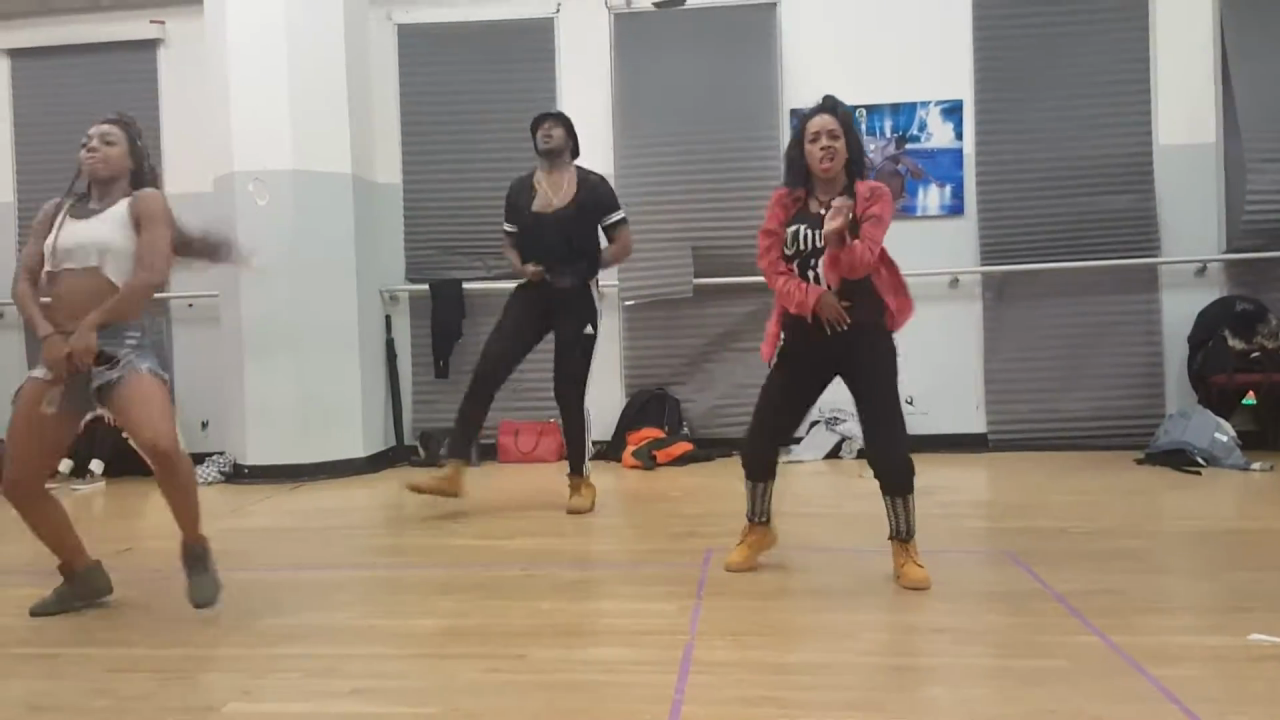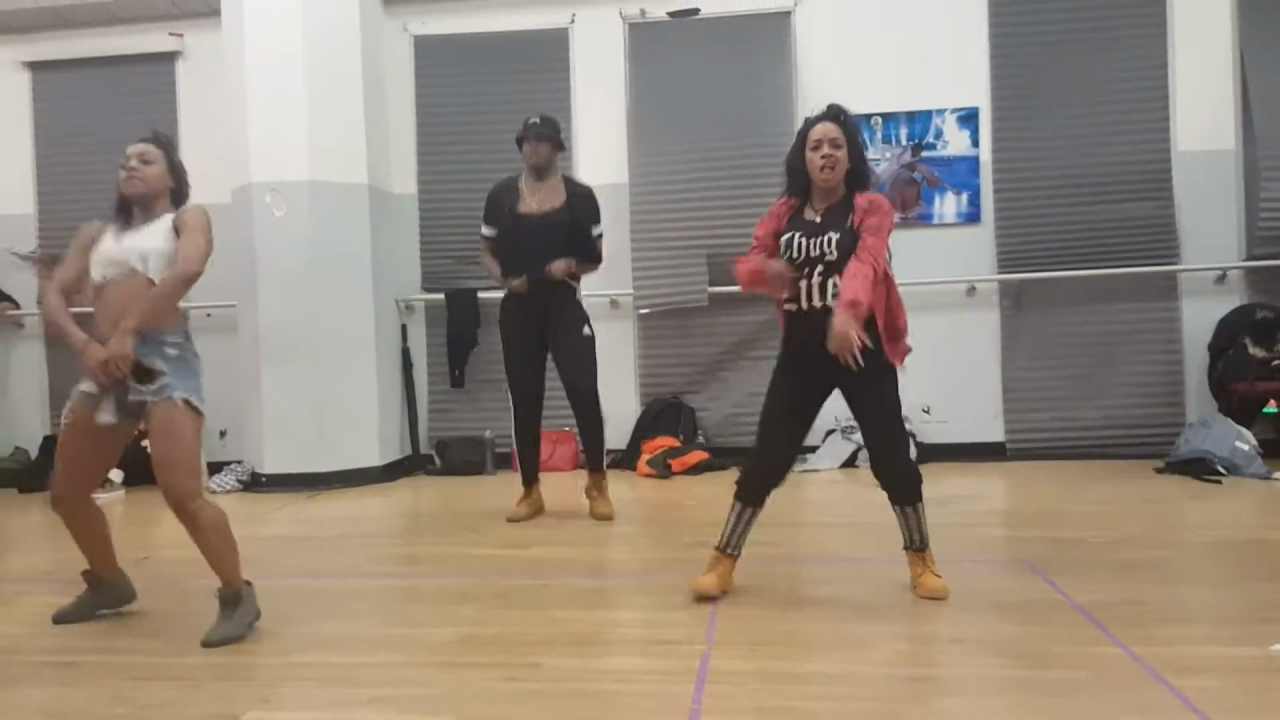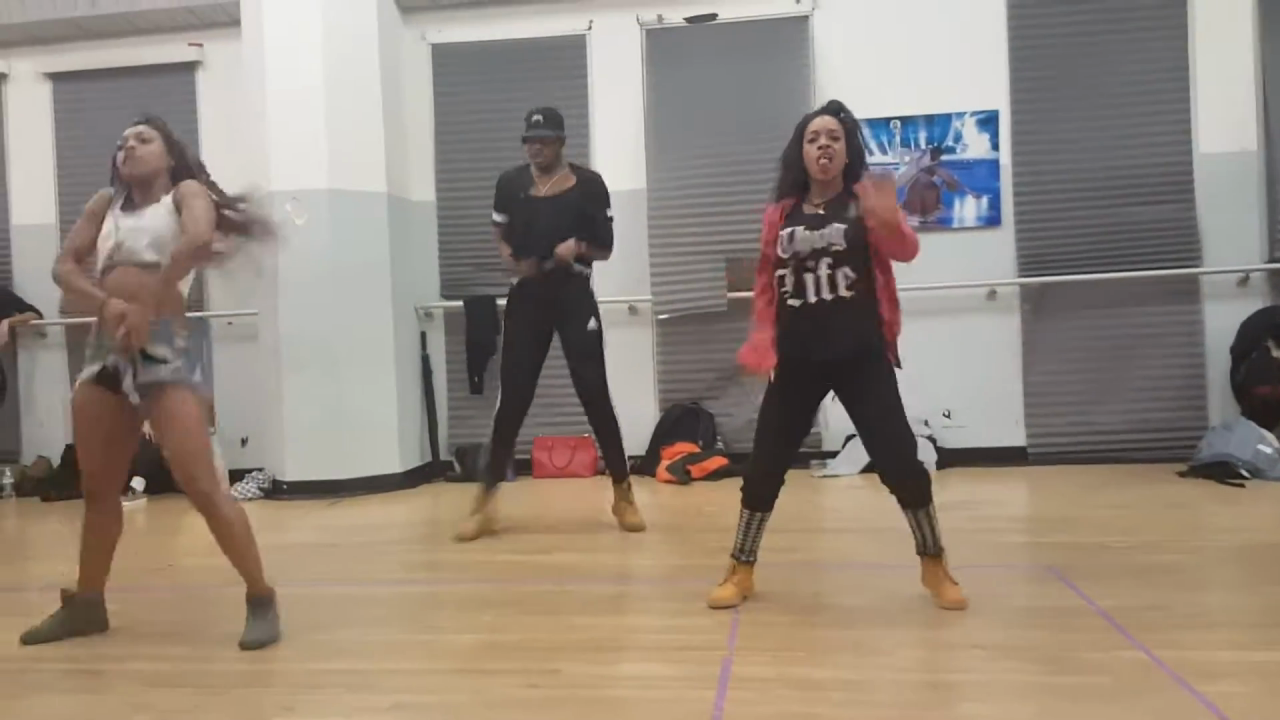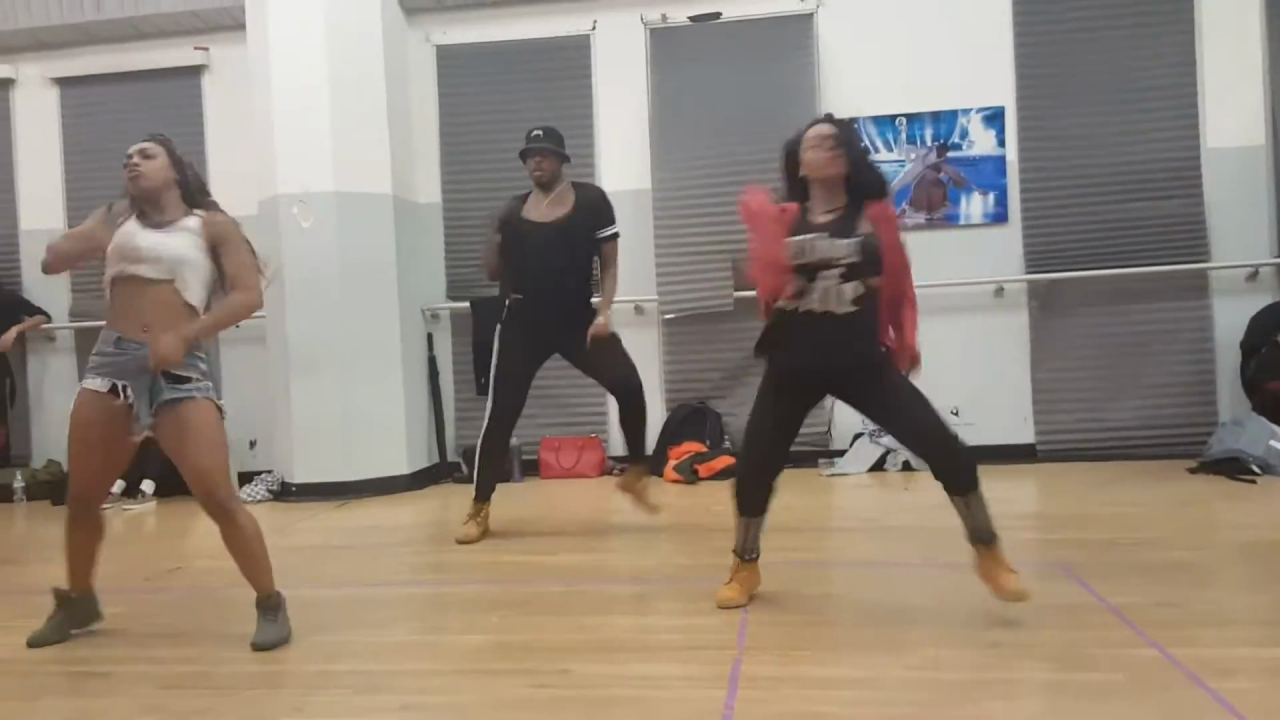
dt=0.3s
person 1, frame 1
left shoulder: (147, 201)
right shoulder: (54, 210)
left elbow: (154, 274)
left wrist: (90, 324)
right wrist: (47, 336)
left hip: (122, 346)
right hip: (60, 353)
left knee: (164, 449)
left ankle: (195, 551)
right ankle: (83, 575)
person 1, frame 2
left shoulder: (190, 217)
right shoulder: (96, 235)
left elbow: (187, 272)
right elbow: (54, 299)
left wrist: (128, 333)
right wrist: (86, 345)
left hip: (166, 357)
right hip: (108, 367)
left knee: (181, 493)
right knee: (66, 492)
left ankle: (237, 597)
right ankle: (107, 580)
person 1, frame 3
left shoulder: (189, 191)
right shoulder: (104, 204)
left elbow: (198, 239)
right elbow: (64, 265)
left wrist: (146, 307)
right wrist: (105, 302)
left hip: (164, 349)
right hip: (106, 352)
left knee: (199, 484)
right knee: (99, 492)
left ankle: (260, 601)
right ankle: (84, 605)
person 1, frame 4
left shoulder: (212, 224)
right shoulder: (110, 219)
left elbow: (250, 296)
right elbow: (53, 260)
left wrist: (187, 335)
right wrist: (86, 237)
left hip: (182, 369)
right hip: (112, 363)
left knee: (218, 497)
right knee: (82, 496)
left ankle: (271, 605)
right ankle: (77, 602)
person 2, frame 1
left shoulder: (873, 196)
right shoulder: (784, 202)
left elbow: (859, 263)
right elbow: (772, 267)
left wrist: (839, 237)
right wrist: (812, 297)
left hip: (866, 337)
right hip: (805, 337)
left knee: (889, 446)
right knee: (760, 438)
left ankle: (904, 550)
right ankle: (758, 530)
person 2, frame 2
left shoulder: (871, 209)
right shoulder: (783, 212)
left elbow: (867, 266)
right elbow: (751, 264)
left wrist: (848, 310)
right wrist: (765, 270)
left hip: (862, 350)
right hip: (800, 354)
left knee: (892, 462)
right knee: (768, 460)
left ankle: (919, 558)
right ankle: (723, 562)
person 2, frame 3
left shoulder: (868, 201)
right shoulder: (780, 214)
left elbow: (904, 248)
right elbow: (767, 288)
left wrist: (887, 219)
right wrist: (761, 347)
left hip: (862, 354)
right hip: (796, 358)
left knee: (900, 463)
right knee: (765, 465)
left ankle: (934, 565)
right ankle: (741, 570)
person 2, frame 4
left shoulder: (874, 217)
right shoulder: (783, 221)
left elbow: (897, 291)
right elbow: (771, 286)
left wrist: (905, 347)
right wrist: (761, 225)
left hip: (864, 358)
right hip: (792, 364)
left knee: (945, 451)
right knee: (754, 470)
left ankle: (988, 554)
right ankle: (743, 570)
person 3, frame 1
left shoulder: (594, 187)
right shoulder: (520, 189)
left elbow: (623, 244)
left wrist: (587, 270)
right wrist: (522, 267)
left hip: (576, 297)
right hip: (533, 294)
left knee: (569, 391)
right knee: (486, 374)
left ankle: (580, 482)
right ankle: (451, 472)
person 3, frame 2
left shoulder: (579, 196)
right shoulder: (501, 195)
left elbow: (596, 258)
right elbow: (488, 253)
left wrist: (571, 267)
right wrist: (504, 279)
left hip: (565, 305)
right hip: (519, 308)
left knee: (584, 393)
right knee: (525, 402)
left ankle: (596, 484)
right ankle: (531, 491)
person 3, frame 3
left shoulder: (588, 183)
right shoulder: (510, 182)
left elbow: (605, 246)
right elbow: (501, 240)
left wrist: (578, 248)
right wrist: (515, 263)
left hip: (574, 295)
right hip: (527, 297)
left knee: (595, 395)
right knee: (512, 400)
left ankle: (623, 495)
right ankle: (484, 502)
person 3, frame 4
left shoulder: (591, 199)
right shoulder: (514, 207)
left elbow: (608, 261)
right elbow: (495, 271)
left wrist: (605, 311)
right wrist: (491, 255)
left hip: (575, 320)
right hip: (522, 320)
left knee: (628, 385)
right knee: (501, 416)
left ankle: (635, 472)
right ankle: (479, 511)
